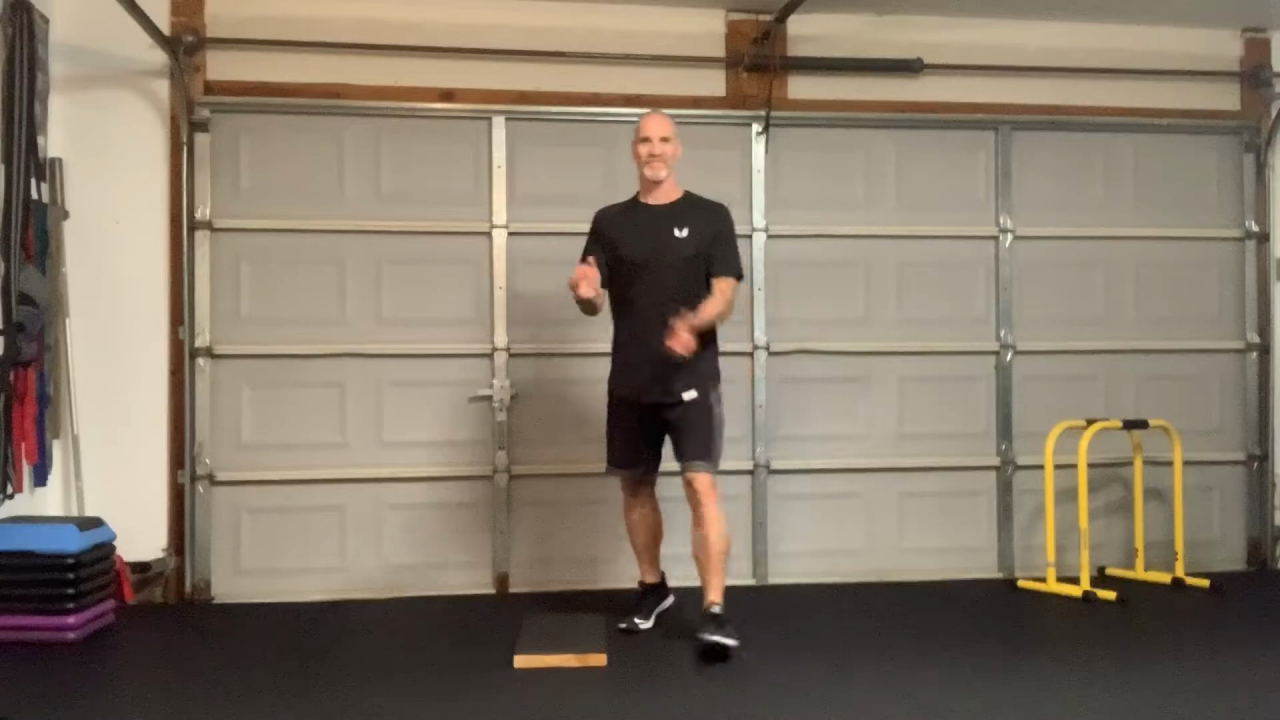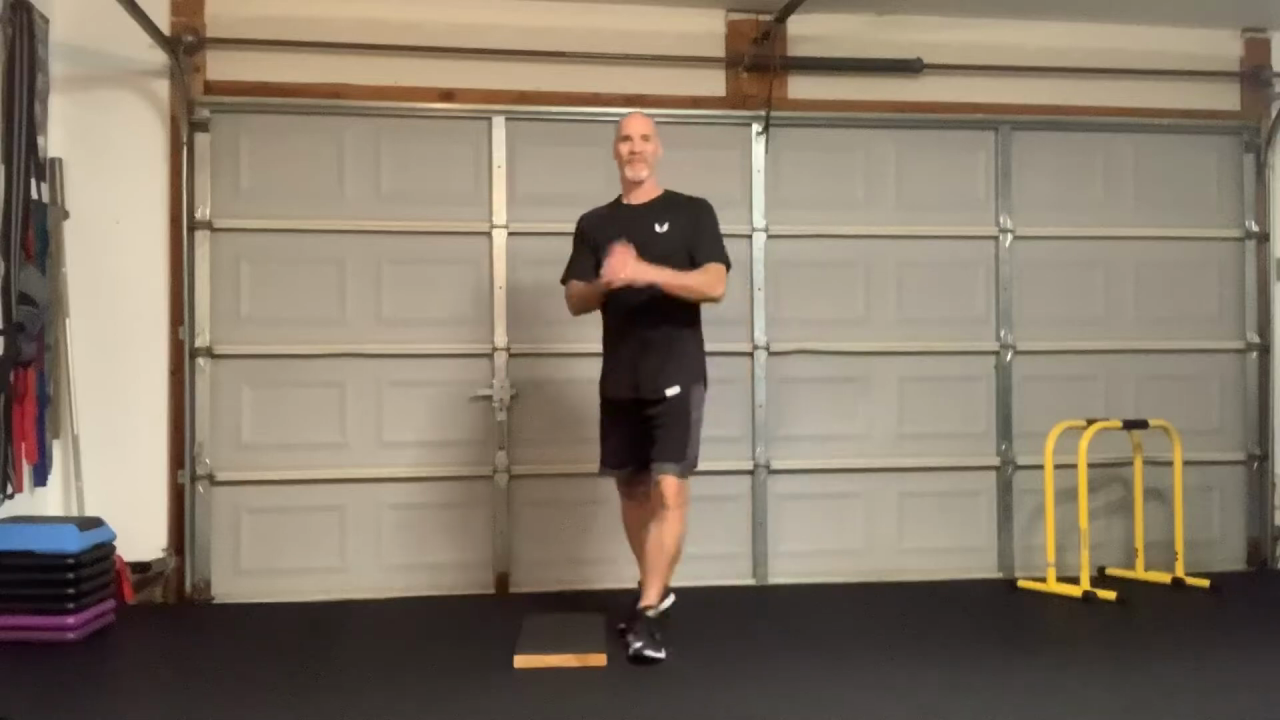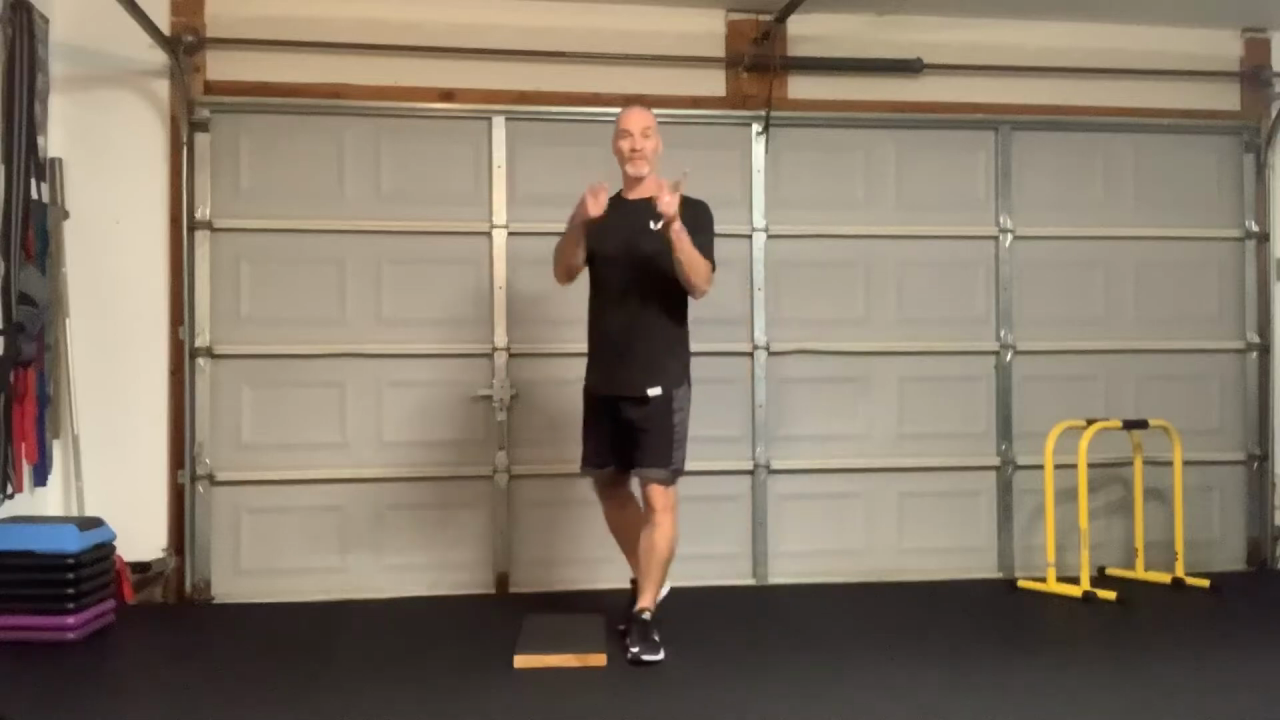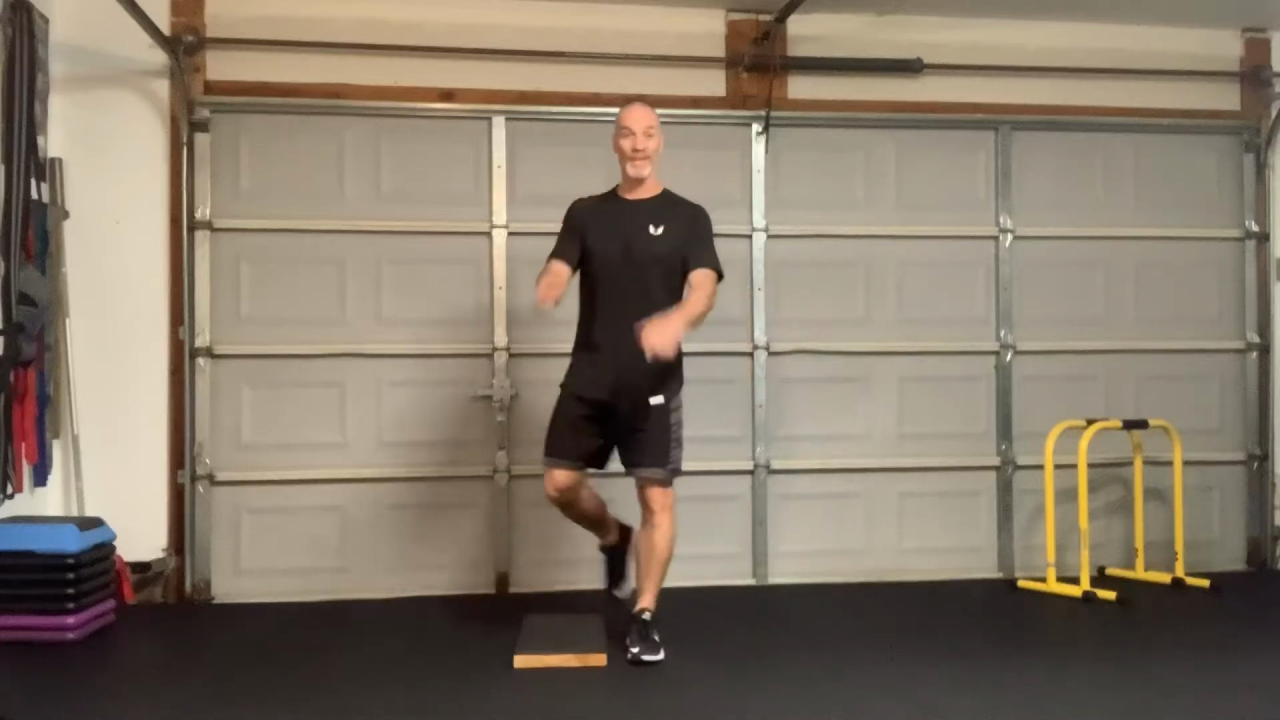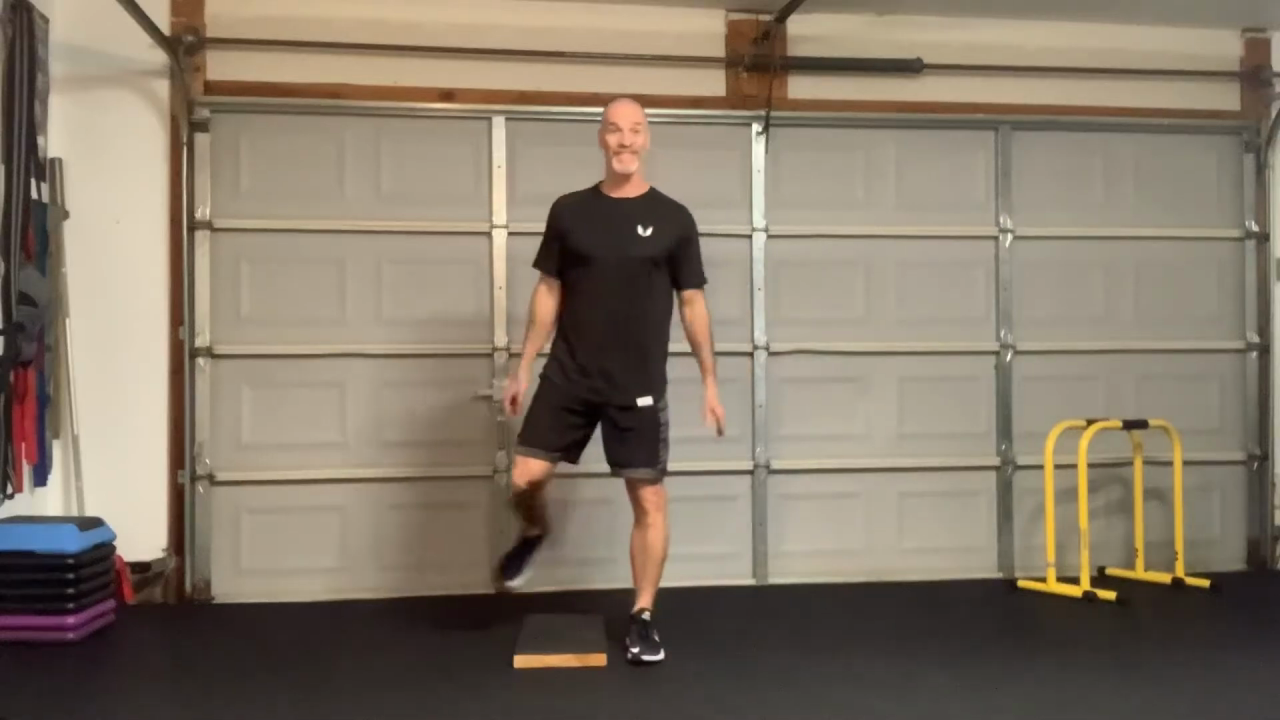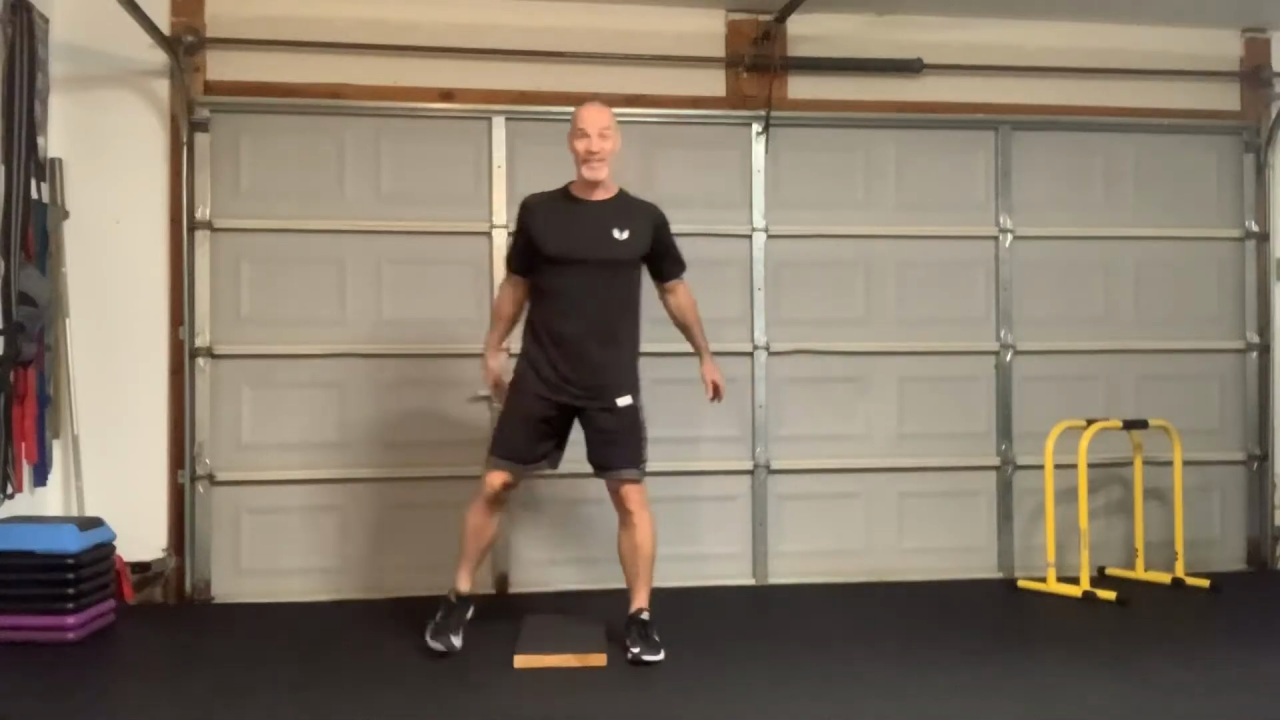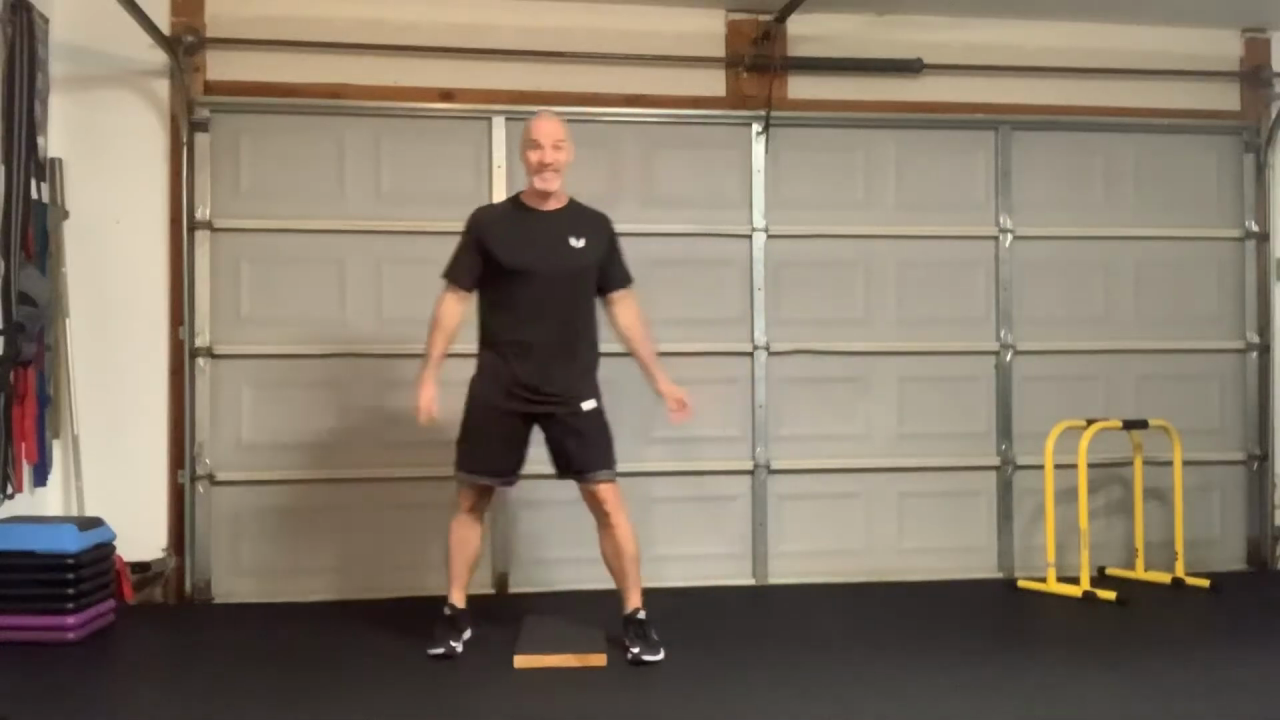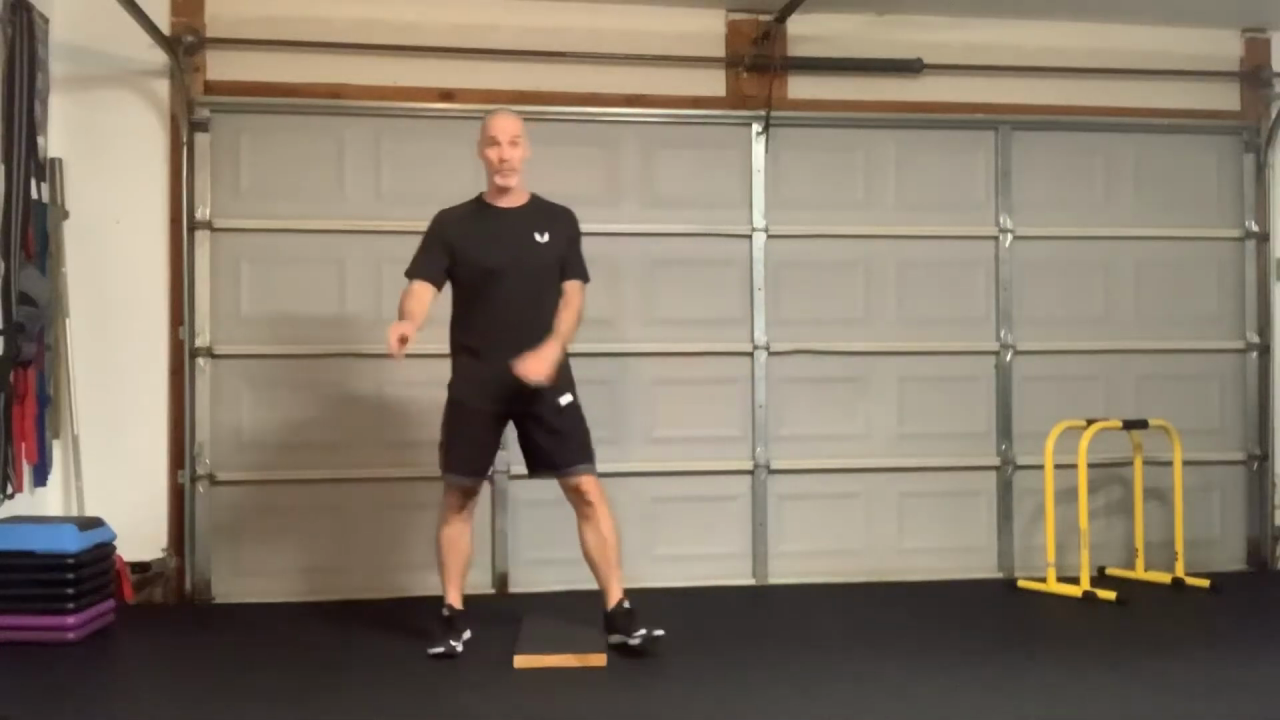
dt=0.2s
person 1, frame 1
left shoulder: (711, 216)
right shoulder: (610, 221)
left elbow: (724, 293)
right elbow: (596, 301)
left wrist: (693, 325)
right wrist: (586, 294)
left hip: (691, 379)
right hip: (630, 382)
left knee: (702, 487)
right knee: (636, 486)
left ankle: (713, 611)
right ankle: (653, 586)
person 1, frame 2
left shoulder: (693, 212)
right shoulder: (594, 223)
left elbow: (714, 285)
right elbow: (576, 300)
left wrist: (648, 272)
right wrist: (608, 282)
left hip: (677, 376)
right hip: (620, 380)
left knee: (670, 490)
right knee: (632, 487)
left ankle: (647, 614)
right ankle: (653, 589)
person 1, frame 3
left shoulder: (691, 212)
right shoulder: (597, 212)
left elbow: (699, 283)
right elbow: (564, 272)
left wrist: (673, 223)
right wrist: (580, 222)
left hip: (661, 377)
right hip: (604, 379)
left knee: (657, 496)
right knee: (610, 486)
left ankle: (643, 616)
right ankle: (647, 582)
person 1, frame 4
left shoulder: (688, 217)
right shoulder: (586, 212)
left elbow: (704, 289)
right elbow: (557, 270)
left wrist: (675, 322)
right wrist: (546, 288)
left hip: (653, 383)
right hip: (588, 378)
left knee: (656, 497)
right knee: (559, 484)
left ankle: (644, 617)
right ankle: (614, 540)
person 1, frame 5
left shoulder: (673, 218)
right shoulder: (569, 210)
left elbow: (692, 303)
right elbow: (548, 290)
left wrist: (711, 383)
right wrist: (521, 368)
left hip: (639, 383)
right hip: (568, 375)
left knee: (648, 498)
right knee: (525, 476)
left ankle: (642, 618)
right ankle: (534, 535)
person 1, frame 6
left shoulder: (645, 218)
right shoulder: (538, 211)
left elbow: (675, 290)
right elbow: (516, 285)
left wrist: (705, 357)
right wrist: (493, 351)
left hip: (612, 384)
right hip: (539, 380)
left knee: (630, 497)
right knee: (494, 486)
left ankle: (639, 618)
right ankle: (460, 598)
person 1, frame 7
left shoulder: (595, 227)
right shoulder: (489, 223)
left elbow: (621, 306)
right elbow: (455, 298)
left wrist: (658, 377)
right wrist: (429, 374)
left hip: (573, 390)
right hip: (497, 390)
left knee: (606, 500)
right knee: (471, 499)
left ankle: (635, 617)
right ankle: (455, 614)
person 1, frame 8
left shoulder: (558, 220)
right shoulder: (453, 223)
left elbow: (572, 297)
right elbow: (421, 287)
left wrist: (551, 350)
right wrist: (405, 323)
left hip: (544, 383)
right hip: (474, 388)
left knee: (587, 492)
right knee: (458, 498)
left ankle: (618, 611)
right ankle: (453, 614)
